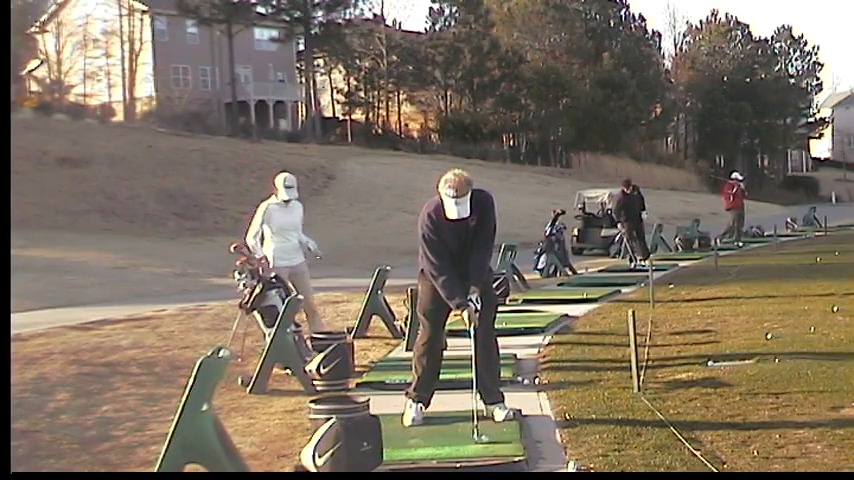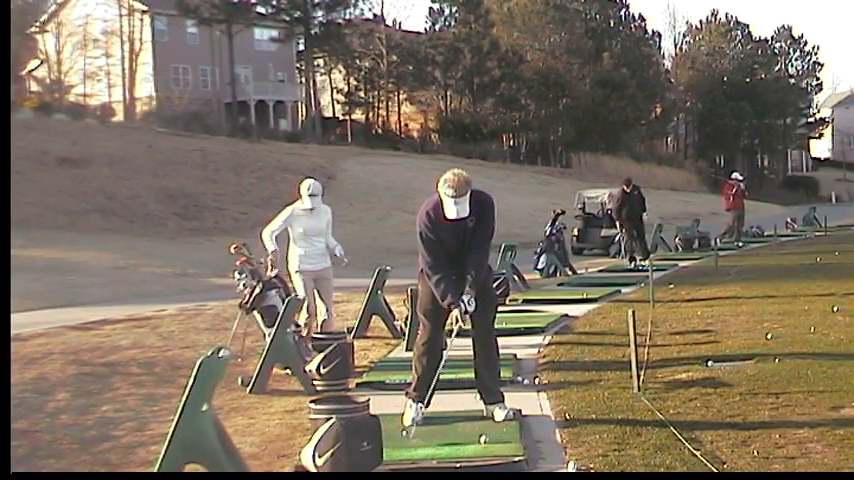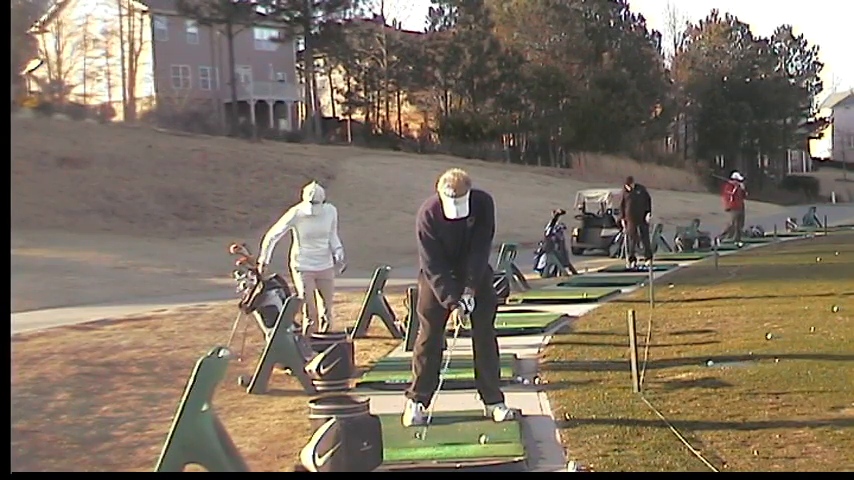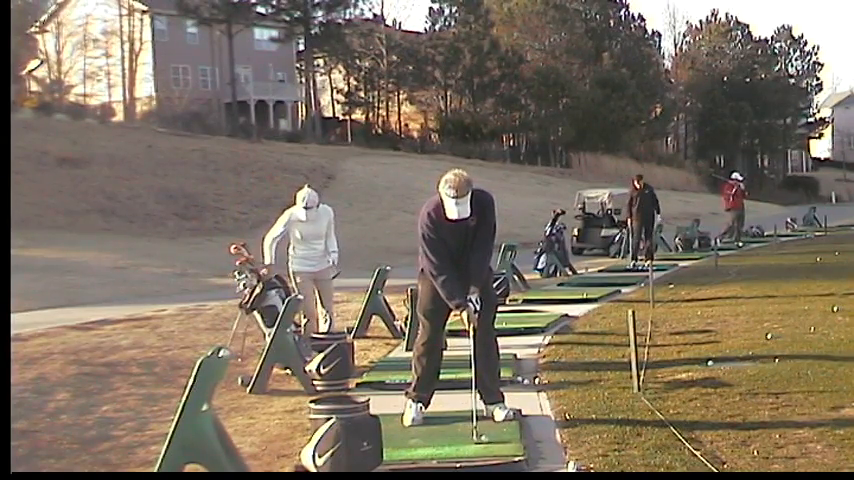
dt=0.5s
person 1, frame 1
left shoulder: (484, 202)
right shoulder: (429, 215)
left elbow: (483, 249)
right elbow: (437, 267)
left wrist: (474, 291)
right wrist: (459, 304)
left hip: (476, 274)
right hip: (436, 277)
left knee: (485, 335)
right knee: (429, 335)
left ankle: (493, 400)
right ankle: (416, 400)
person 1, frame 2
left shoulder: (484, 203)
right shoulder: (428, 214)
left elbow: (480, 250)
right elbow: (433, 265)
left wrist: (469, 291)
right wrist: (451, 302)
left hip: (475, 274)
right hip: (436, 276)
left knee: (485, 334)
right knee: (429, 334)
left ankle: (493, 400)
right ankle: (416, 400)
person 1, frame 3
left shoulder: (483, 203)
right shoulder: (428, 214)
left elbow: (480, 250)
right elbow: (432, 265)
left wrist: (469, 291)
right wrist: (451, 302)
left hip: (475, 274)
right hip: (437, 277)
left knee: (484, 334)
right knee: (429, 335)
left ankle: (493, 400)
right ankle: (416, 400)
person 1, frame 4
left shoulder: (484, 202)
right shoulder: (429, 215)
left elbow: (483, 249)
right elbow: (438, 267)
left wrist: (474, 291)
right wrist: (459, 304)
left hip: (476, 273)
right hip: (437, 276)
left knee: (485, 334)
right knee: (429, 335)
left ankle: (493, 400)
right ankle: (416, 400)
person 2, frame 1
left shoulder: (298, 207)
right shoulder: (266, 208)
right elbow: (251, 237)
left wrist: (310, 244)
right wrist: (260, 256)
left hip: (298, 262)
right hip: (275, 265)
left knee: (309, 303)
person 2, frame 2
left shoulder: (326, 211)
right shoulder: (291, 212)
right elbow: (267, 233)
left wrist: (337, 249)
right wrist: (273, 251)
left hip: (323, 267)
right hip: (301, 268)
left knee: (327, 310)
right knee: (309, 311)
person 2, frame 3
left shoulder: (331, 211)
right shoulder: (295, 214)
right elbow: (272, 236)
left wrist: (338, 251)
right wrist: (262, 261)
left hip: (326, 267)
right hip: (303, 268)
left knee: (326, 312)
right knee: (310, 313)
person 2, frame 4
left shoulder: (326, 212)
right shoulder: (289, 216)
right elbow: (270, 239)
left wrist: (333, 254)
right wrist: (269, 263)
left hip: (323, 267)
right hip: (300, 268)
left knee: (327, 310)
right knee: (309, 313)
